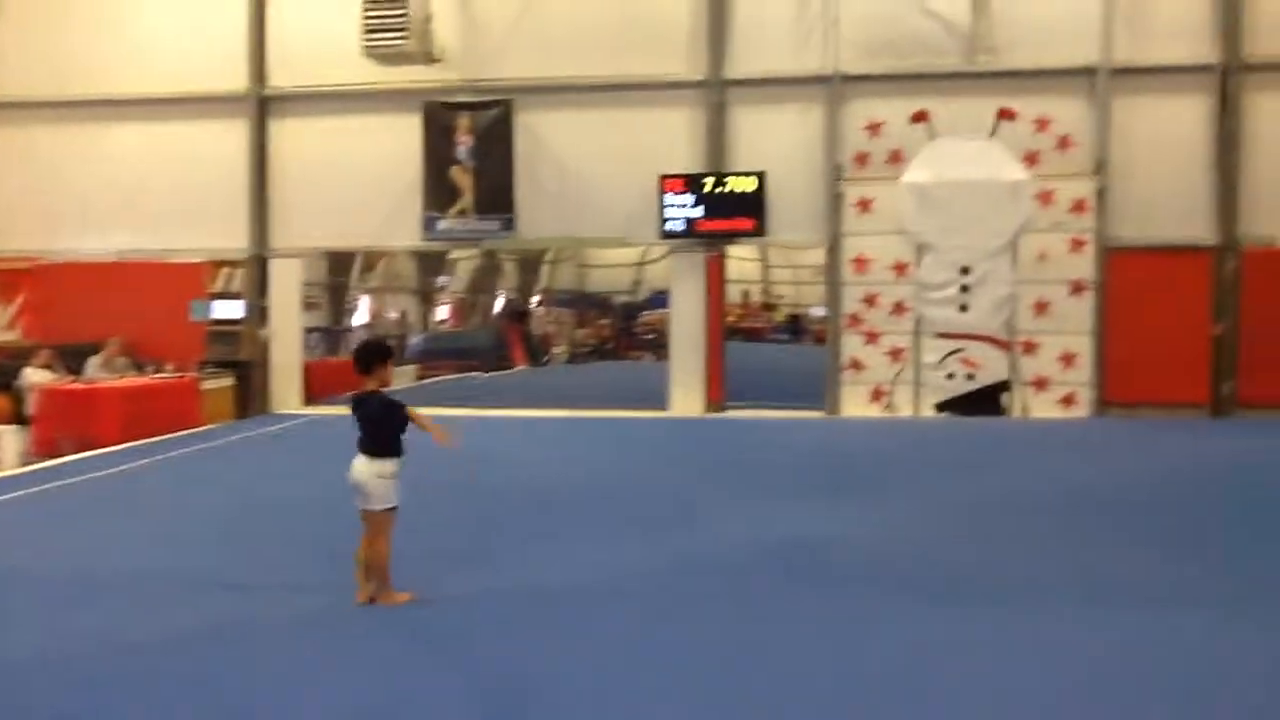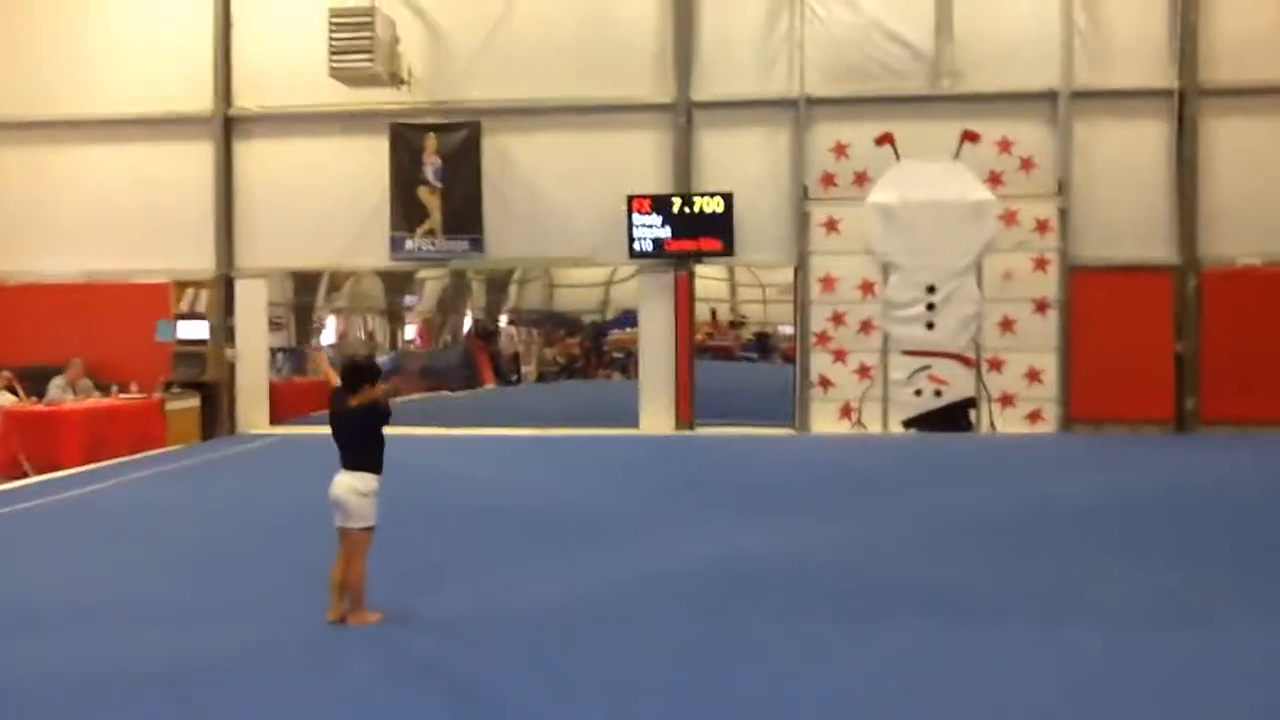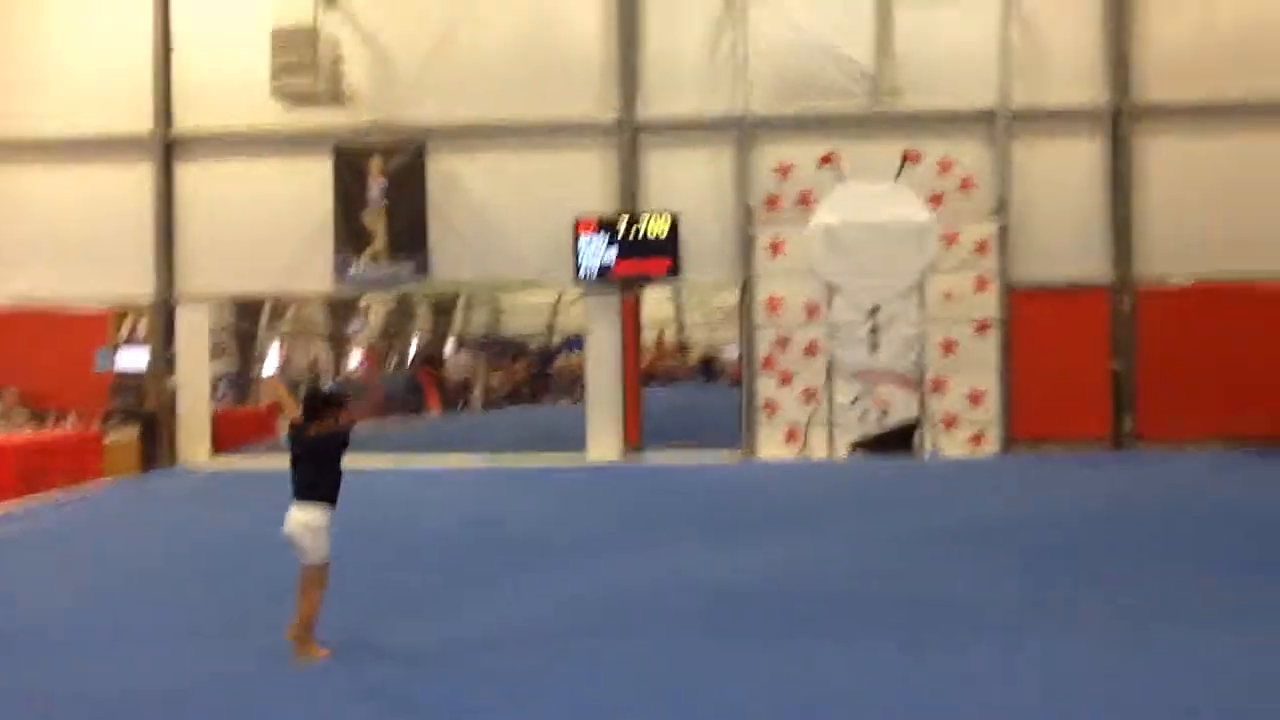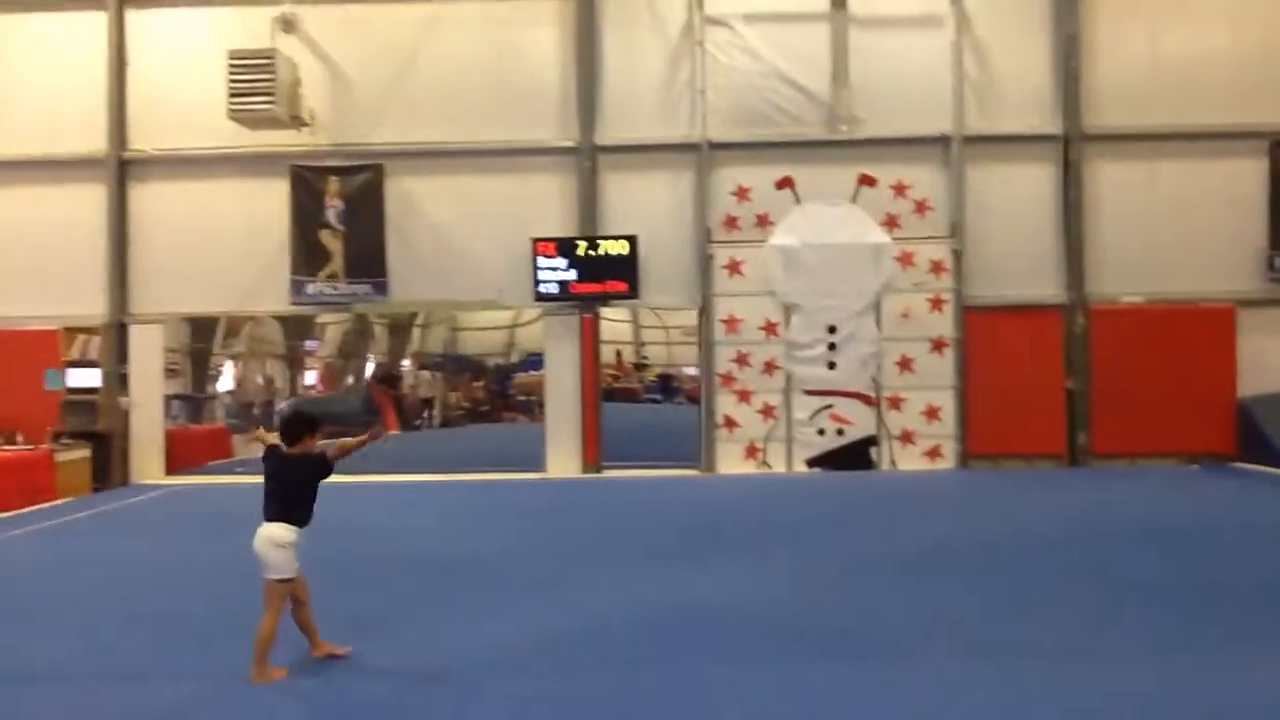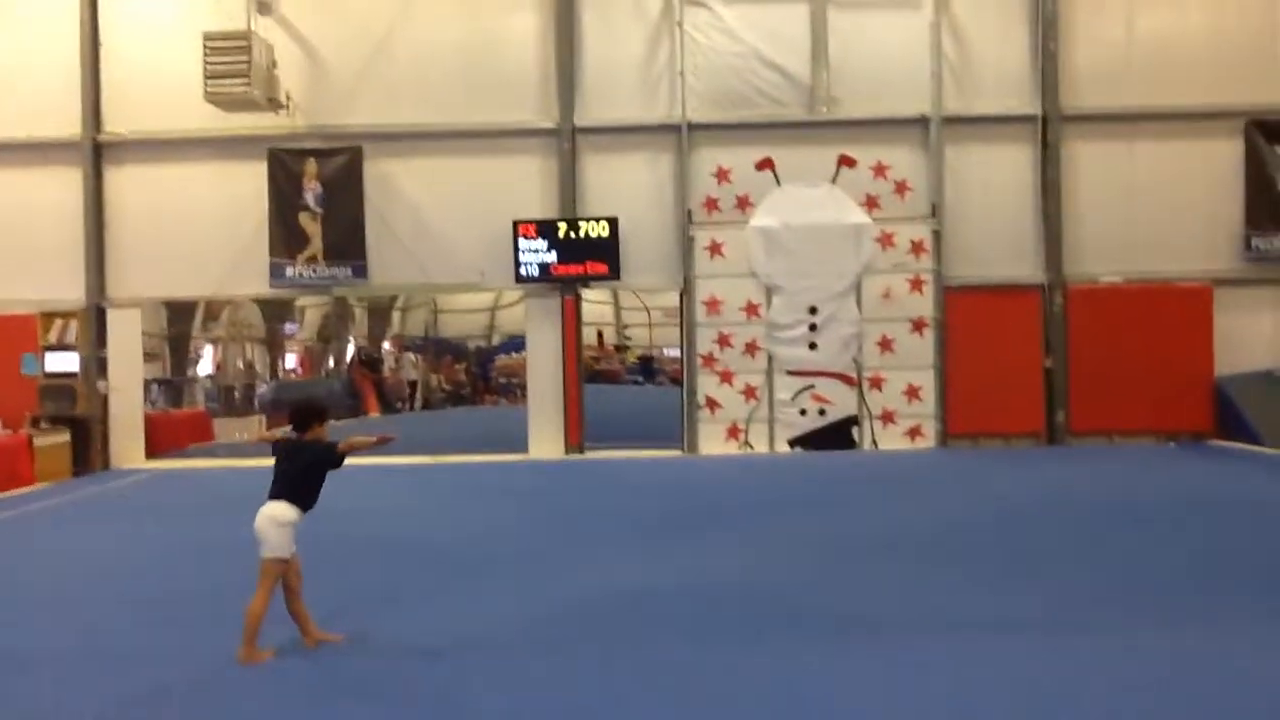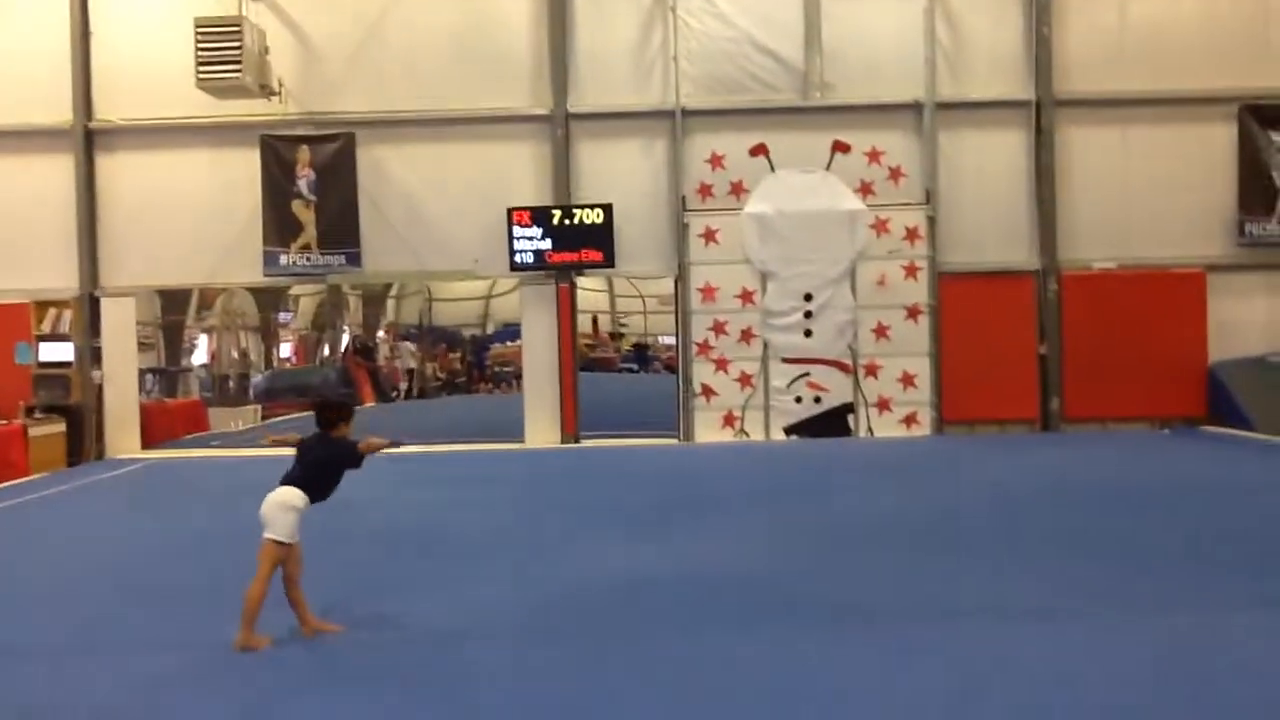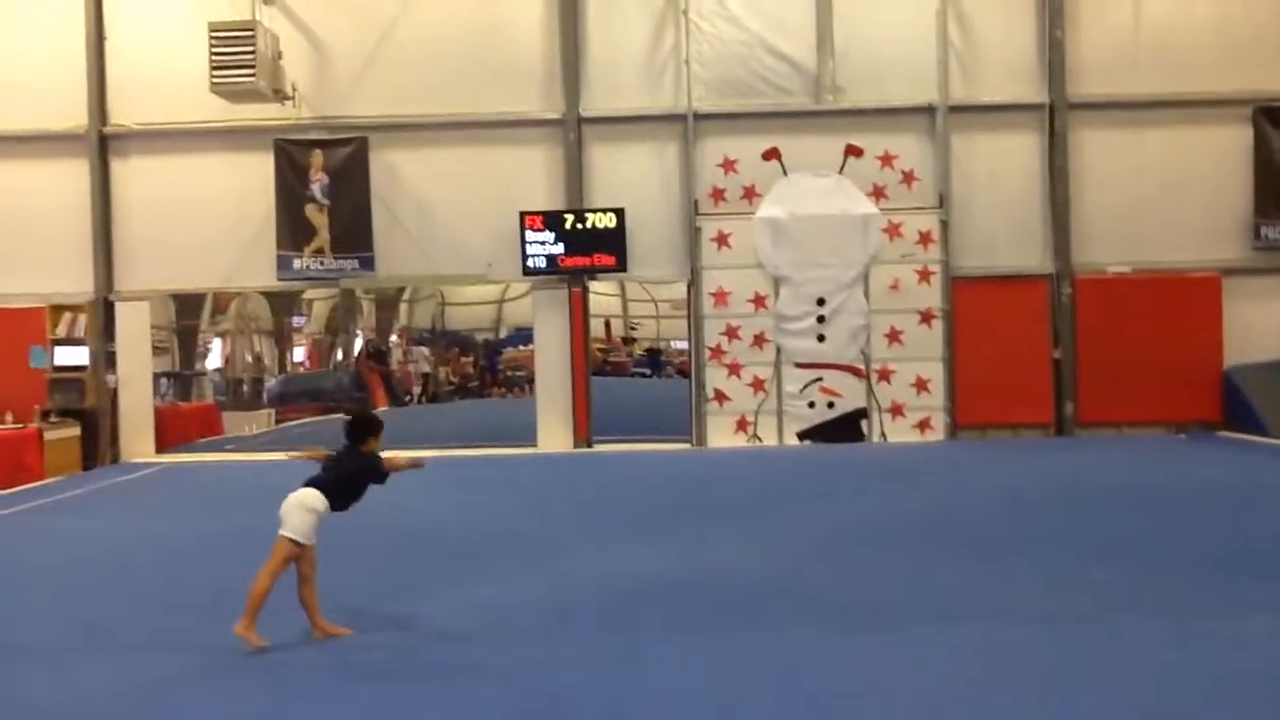
dt=0.2s
person 1, frame 1
left shoulder: (358, 399)
right shoulder: (386, 404)
right elbow: (412, 415)
right wrist: (435, 430)
left hip: (360, 466)
right hip: (379, 471)
left knee: (369, 535)
right knee: (381, 537)
left ankle: (365, 589)
right ankle: (385, 593)
person 1, frame 2
left shoulder: (339, 408)
right shoulder: (369, 413)
left elbow: (333, 378)
right elbow: (382, 395)
left wrist: (320, 357)
left hip: (341, 483)
right hip: (360, 487)
left knee: (344, 554)
right knee: (358, 556)
left ankle: (337, 608)
right ankle: (357, 613)
person 1, frame 3
left shoulder: (299, 436)
right shoulder: (327, 443)
left elbow: (295, 415)
right elbow: (344, 422)
left hip: (297, 515)
right hip: (312, 519)
left knee: (310, 584)
right knee: (312, 588)
left ankle: (298, 632)
right ankle: (304, 646)
person 1, frame 4
left shoulder: (275, 456)
right shoulder: (307, 464)
left elbow: (269, 439)
right elbow: (337, 449)
left wrist: (261, 435)
right wrist: (366, 439)
left hip: (271, 535)
right hip: (279, 538)
left knee: (301, 597)
right knee: (274, 609)
left ankle: (318, 646)
right ankle: (260, 670)
person 1, frame 5
left shoulder: (286, 446)
right shoulder: (317, 452)
left elbow: (272, 437)
right elbow: (347, 445)
left wrist: (272, 435)
right wrist: (375, 440)
left hip: (275, 516)
right hip: (280, 519)
left knee: (293, 583)
right knee: (265, 589)
left ankle: (310, 633)
right ankle: (248, 650)
person 1, frame 6
left shoulder: (313, 442)
right shoulder: (339, 448)
left elbow: (293, 439)
right elbow: (364, 446)
left wrist: (275, 439)
right wrist: (385, 443)
left hip: (280, 501)
right hip: (287, 504)
left knee: (293, 571)
right knee: (264, 574)
left ankle: (308, 622)
right ankle: (246, 635)
person 1, frame 7
left shoulder: (344, 456)
right shoulder: (366, 462)
left elbow: (321, 455)
right elbow: (389, 464)
left wrist: (305, 455)
right wrist: (409, 463)
left hip: (300, 502)
right hip: (307, 505)
left knee: (307, 573)
right knee: (273, 568)
left ankle: (319, 625)
right ankle: (246, 624)
